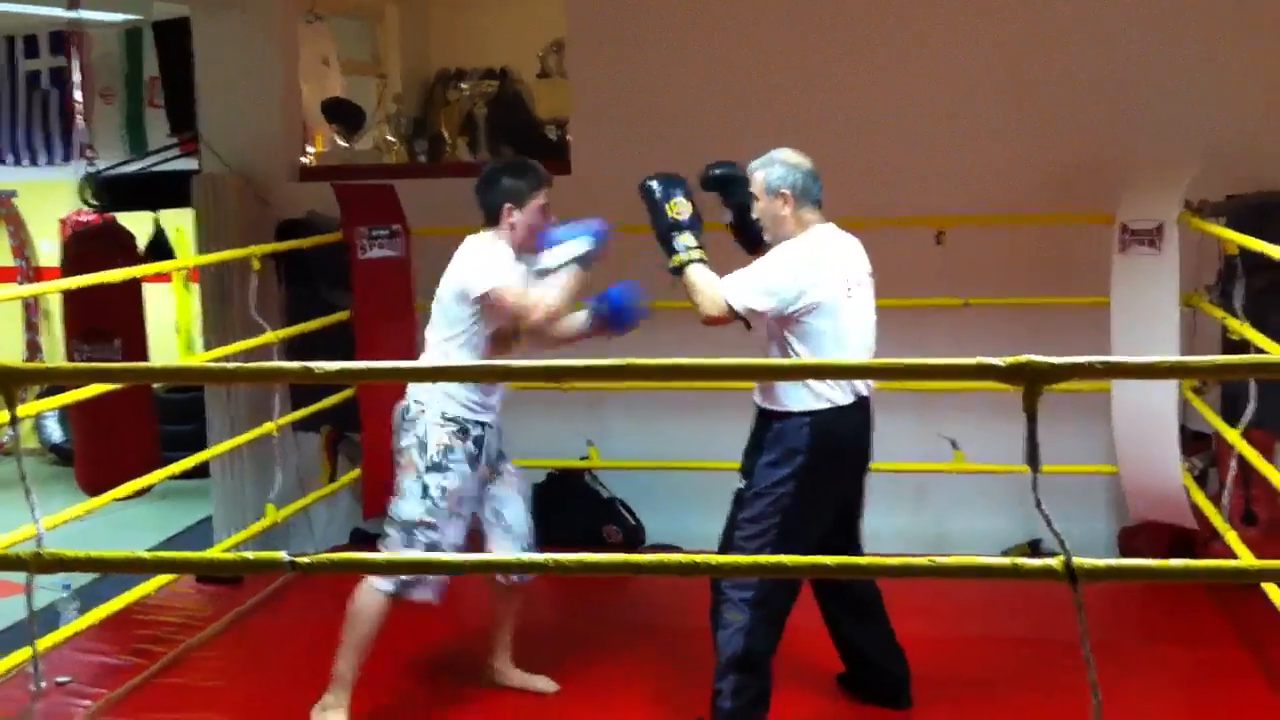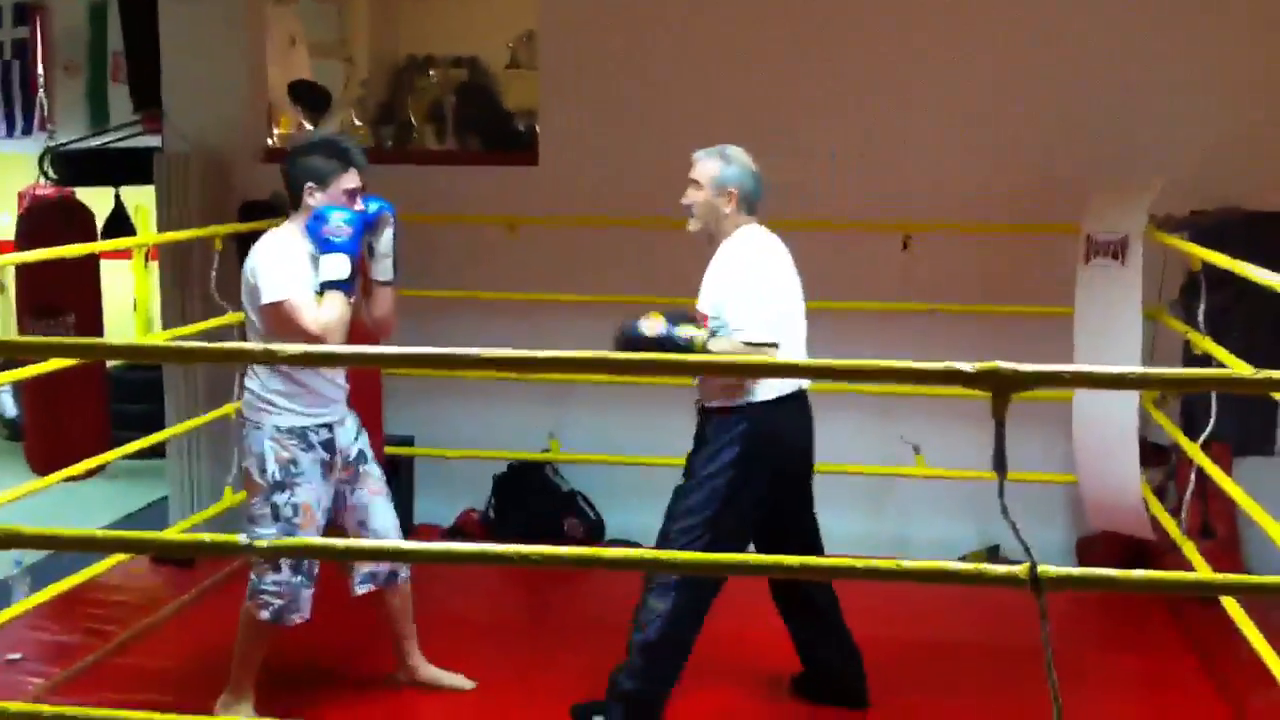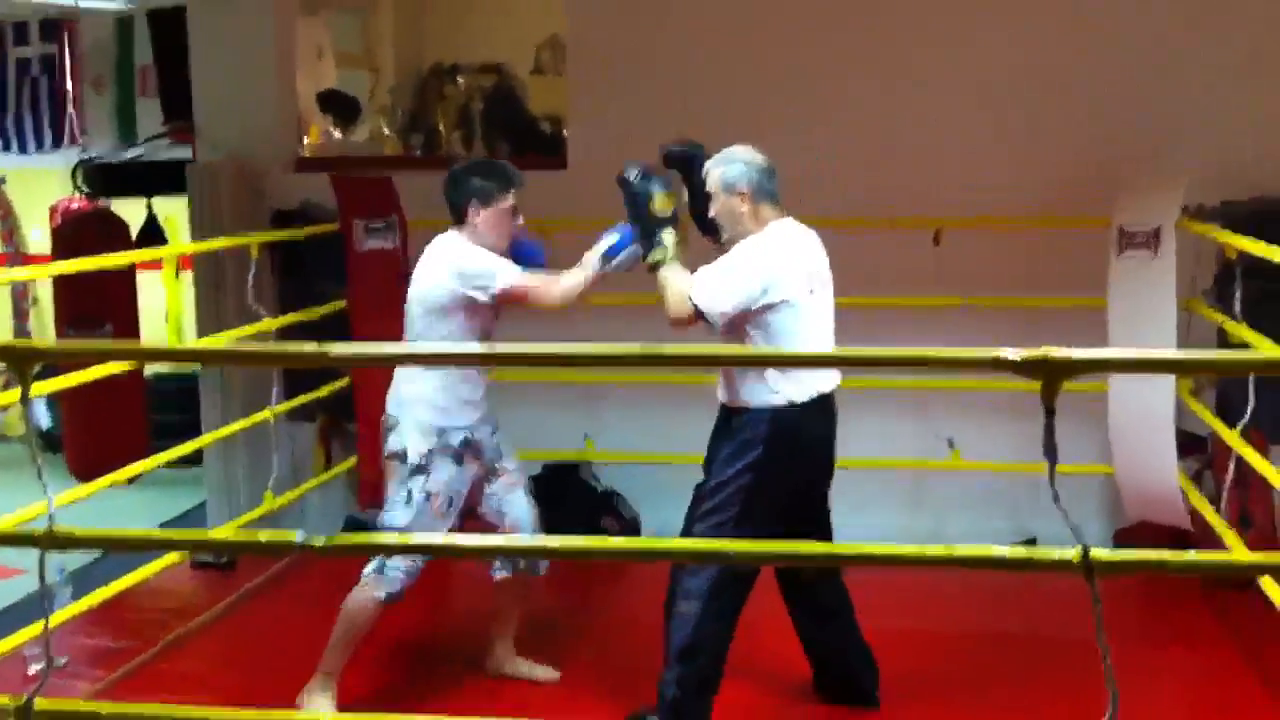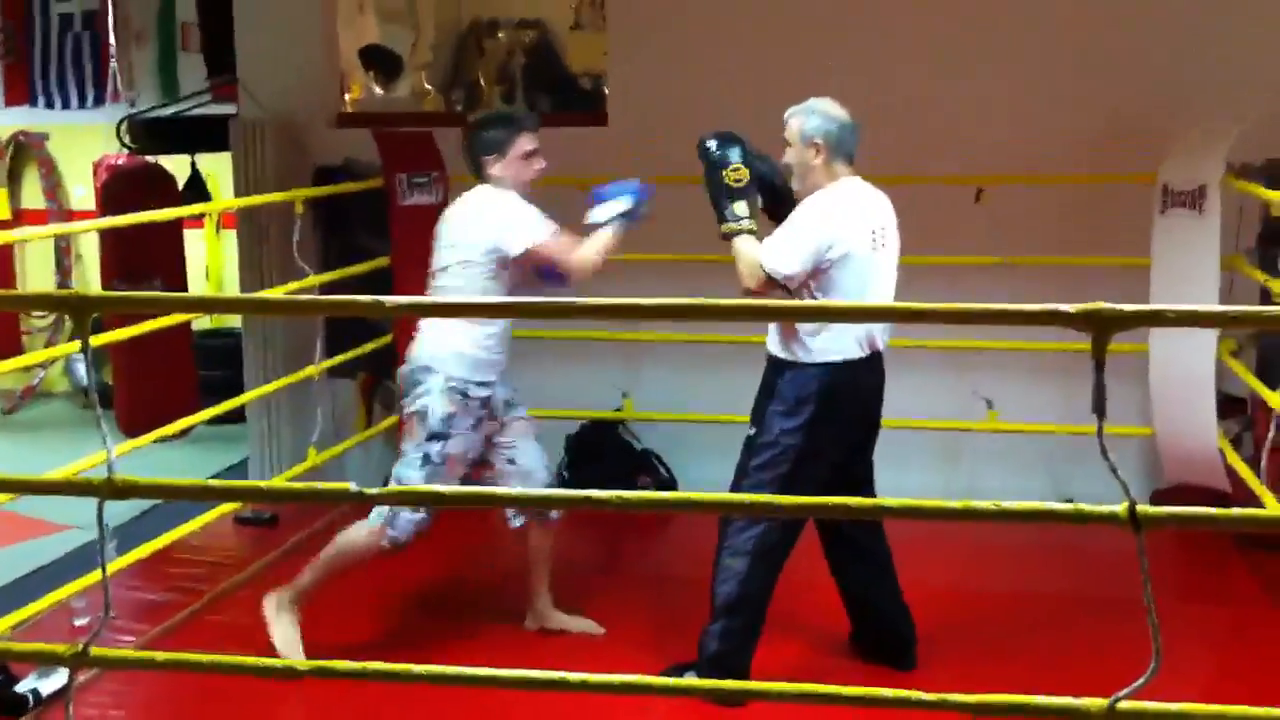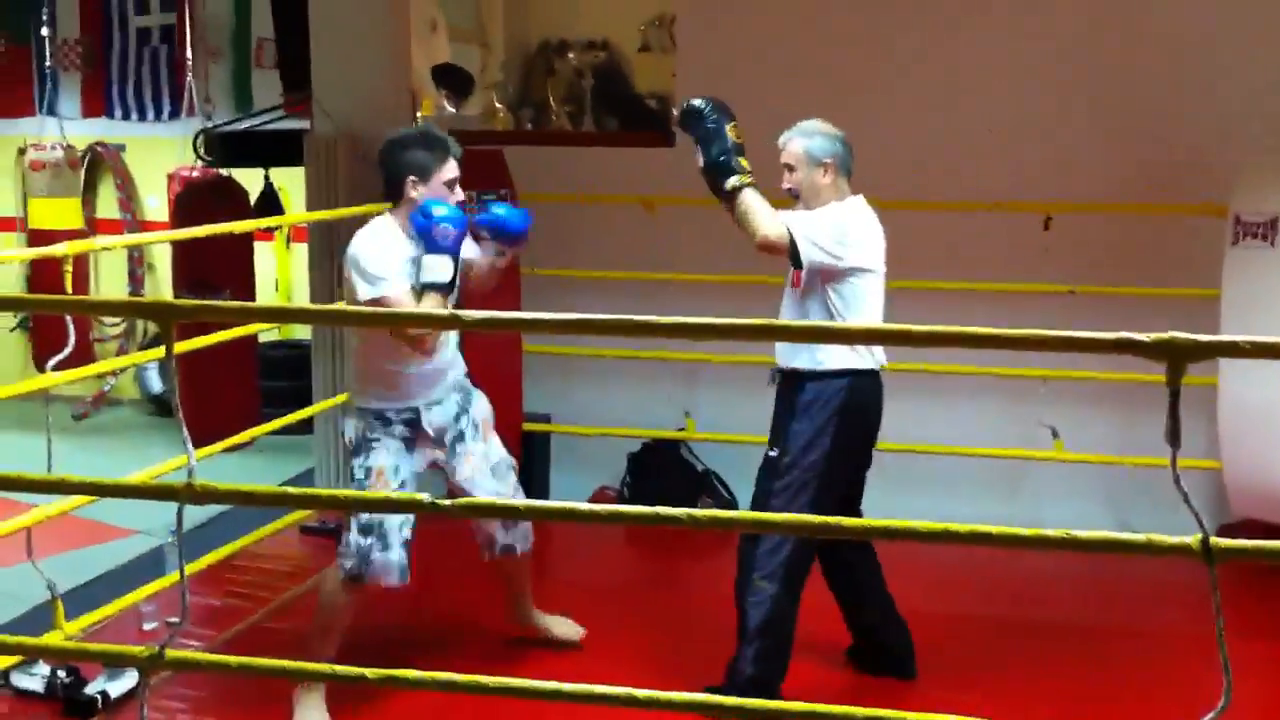
dt=1s
person 1, frame 1
left shoulder: (802, 260)
right shoulder: (842, 247)
left elbow: (715, 306)
left wrist: (680, 237)
right wrist: (746, 225)
left hip: (803, 434)
right hip: (844, 424)
left knee: (748, 572)
right knee: (836, 557)
person 1, frame 2
left shoulder: (740, 260)
right shoulder: (759, 248)
left elbow: (754, 353)
left wrist: (675, 337)
right wrist: (680, 330)
left hip: (747, 427)
right hip: (784, 420)
left knee: (683, 562)
right knee: (793, 553)
person 1, frame 3
left shoulder: (764, 257)
right shoulder: (800, 240)
left elbow: (681, 307)
right elbow: (737, 275)
left wrist: (658, 231)
right wrist: (695, 186)
left hip: (767, 429)
right hip: (810, 421)
left knee: (705, 569)
right knee: (808, 558)
person 1, frame 4
left shoulder: (825, 212)
right shoulder: (871, 203)
left elbow: (755, 277)
left wrist: (733, 202)
right wrist: (767, 193)
left hip: (813, 384)
right hip: (857, 377)
left knee: (755, 520)
right knee: (850, 512)
left ankle: (722, 663)
right ankle: (889, 637)
person 1, frame 5
left shoulder: (847, 223)
right shoulder: (827, 220)
left elbow: (767, 236)
right elbow: (768, 228)
left wrist: (730, 166)
right wrist: (723, 172)
left hip: (832, 397)
right hip: (823, 393)
left knee: (775, 538)
right knee: (838, 527)
left ankle: (753, 684)
right ankle: (885, 647)
person 2, frame 1
left shoulder: (521, 261)
right shoulder: (487, 261)
left elbow: (549, 330)
right elbow: (539, 315)
left wrist: (600, 318)
right wrist: (571, 260)
left hip: (479, 427)
right hip: (440, 426)
left knee: (513, 540)
left ankle: (501, 664)
person 2, frame 2
left shoulder: (328, 248)
right shoulder: (274, 254)
left elbow: (379, 324)
right elbow: (324, 335)
left wrist: (380, 253)
right wrist: (339, 263)
left hip: (336, 422)
right hip: (285, 432)
left knee: (386, 542)
right knee: (282, 576)
left ankle: (414, 662)
person 2, frame 3
left shoulder: (472, 258)
right shoulder: (459, 261)
left elbow: (479, 325)
right elbow: (553, 294)
right wrist: (604, 252)
left hip: (471, 426)
right hip: (425, 431)
left knee: (520, 531)
right knee: (397, 564)
left ankle: (502, 652)
right ankle: (321, 687)
person 2, frame 4
left shoulder: (475, 211)
right shoulder: (502, 210)
right elbow: (580, 263)
left wrist: (538, 265)
right wrist: (615, 214)
left hip: (482, 384)
right hip: (446, 384)
left knee: (535, 486)
right knee: (402, 517)
left ankle: (541, 608)
right ankle: (287, 600)
person 2, frame 5
left shoulder: (445, 231)
right shoulder: (372, 247)
left elbow: (472, 287)
right elbow: (422, 336)
left wrist: (498, 252)
right wrist: (438, 259)
left hip: (453, 403)
right hip: (387, 419)
left knee: (508, 519)
right knee: (368, 552)
left ankle: (527, 614)
